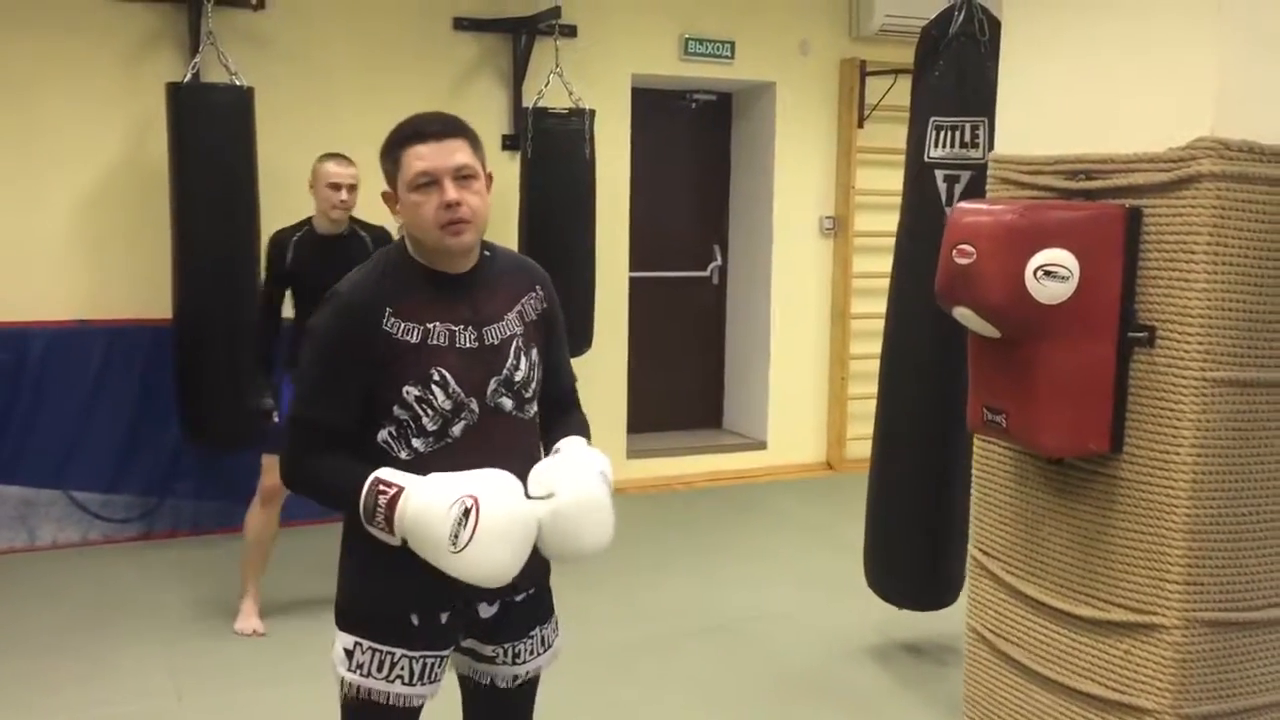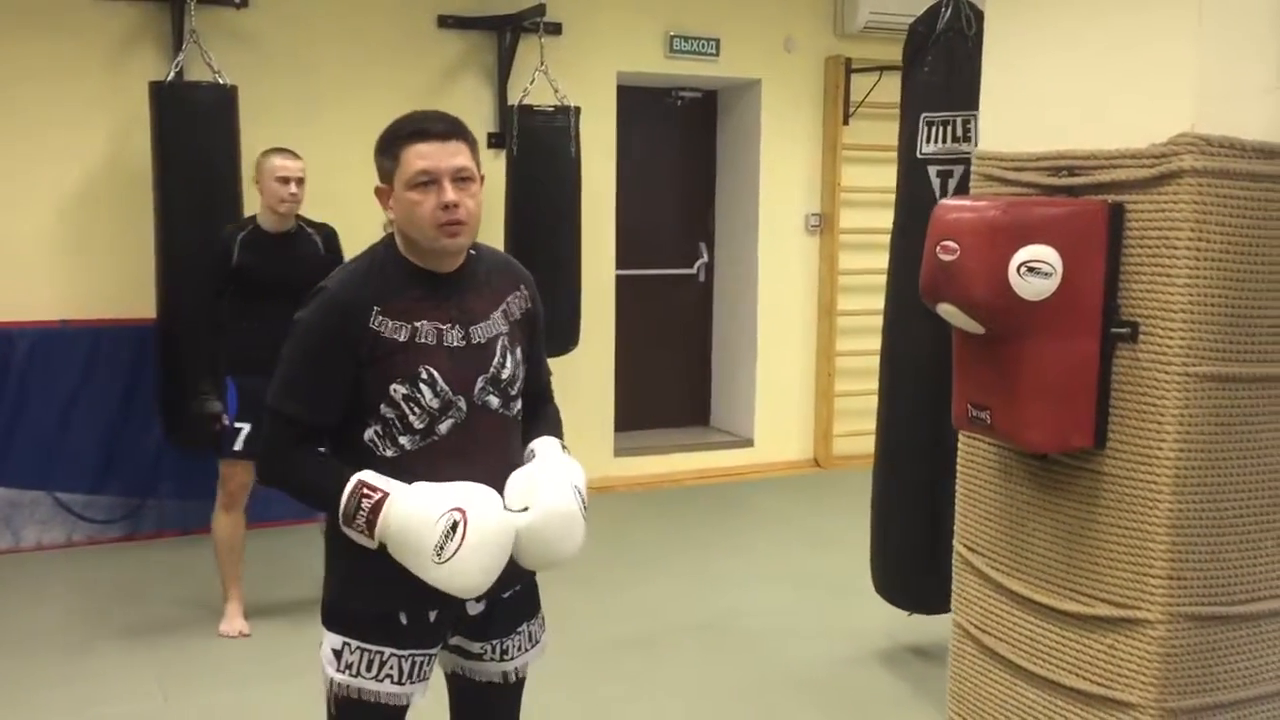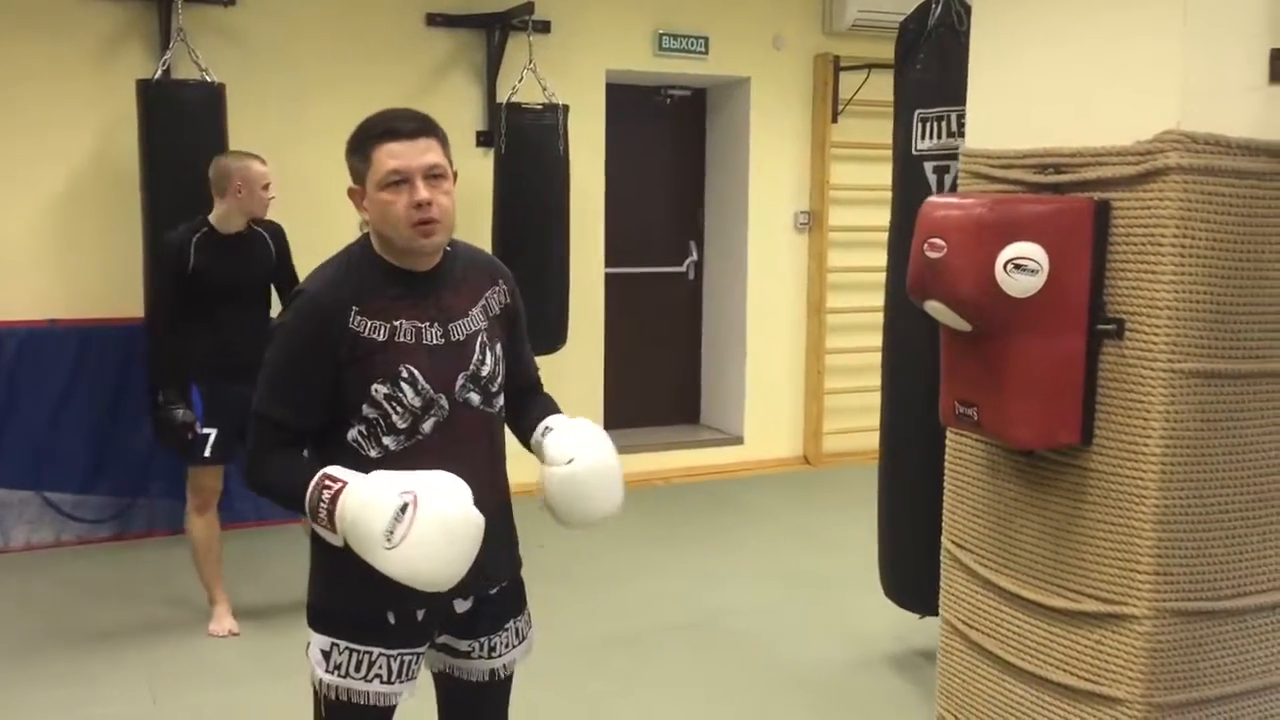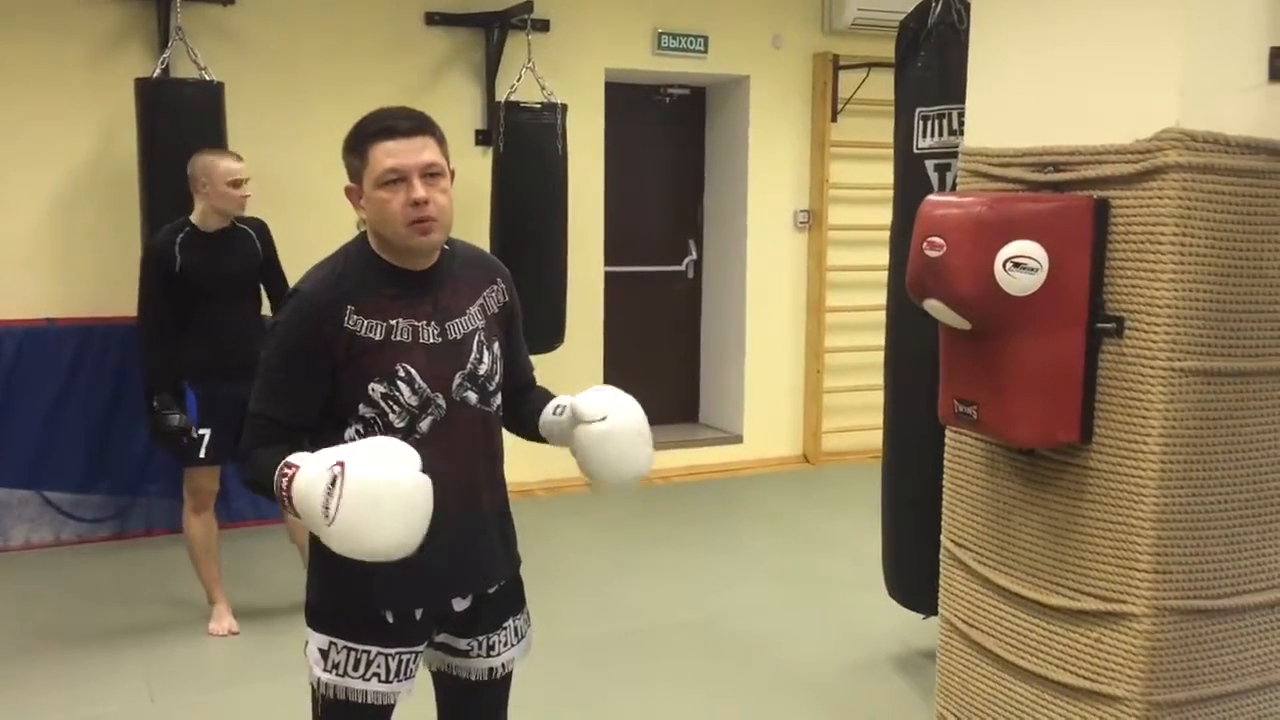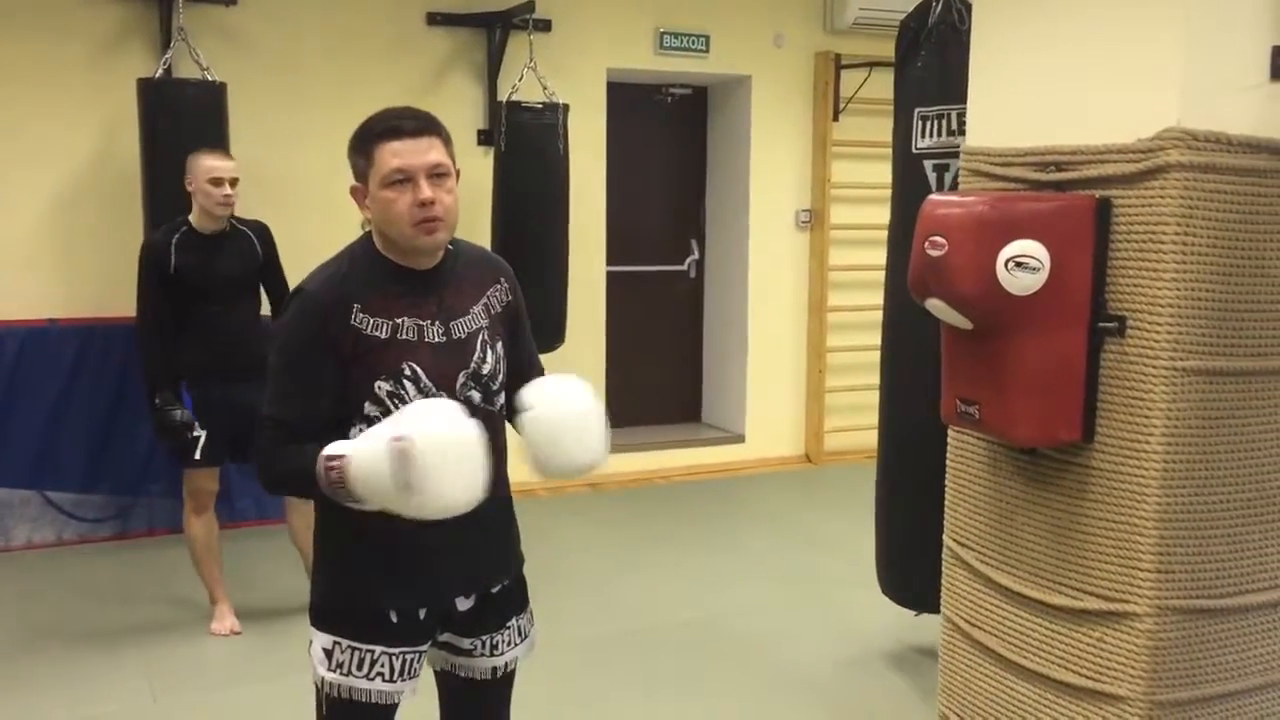
dt=0.3s
person 1, frame 1
left shoulder: (528, 284)
right shoulder: (360, 305)
left elbow: (559, 402)
right elbow: (305, 460)
left wrist: (577, 459)
right wrist: (402, 504)
left hip: (515, 570)
right hip: (396, 586)
person 1, frame 2
left shoulder: (511, 283)
right shoulder: (348, 303)
right elbow: (283, 455)
left wrist: (549, 460)
right wrist: (384, 508)
left hip: (498, 571)
right hip: (380, 586)
person 1, frame 3
left shoulder: (490, 279)
right shoulder: (326, 303)
right elbow: (268, 458)
left wrist: (558, 436)
right wrist: (347, 502)
left hip: (485, 568)
right hip: (367, 587)
person 1, frame 4
left shoulder: (487, 278)
right shoulder: (322, 302)
right elbow: (263, 450)
left wrist: (568, 418)
right wrist: (307, 483)
left hip: (483, 568)
right hip: (366, 585)
person 1, frame 5
left shoulder: (491, 277)
right shoulder: (327, 302)
left elbow: (521, 386)
right elbow: (279, 454)
left wrist: (552, 409)
right wrist: (354, 470)
left hip: (488, 567)
right hip: (368, 584)
person 2, frame 1
left shoulder: (376, 241)
right shoulder: (287, 243)
right elbow: (268, 314)
right wrist: (262, 378)
right knee: (272, 486)
right ankle: (249, 599)
person 2, frame 2
left shoulder: (322, 239)
right shoulder: (232, 243)
right elbow: (213, 317)
right wrist: (207, 383)
right hip: (247, 381)
right knee: (232, 490)
right ankle: (233, 602)
person 2, frame 3
left shoulder: (270, 236)
right shoulder: (181, 246)
right elbow: (162, 324)
right wrist: (168, 391)
right hip: (207, 384)
right knee: (203, 492)
right ankle: (219, 603)
person 2, frame 4
left shoulder: (255, 234)
right shoulder: (167, 247)
left elbow: (282, 300)
right elbow: (152, 327)
right wrist: (161, 396)
left hip: (260, 378)
right hip: (200, 386)
right knee: (200, 493)
right ankle: (218, 604)
person 2, frame 5
left shoulder: (255, 235)
right shoulder: (163, 247)
left elbow: (282, 303)
right elbow: (151, 328)
right wrist: (162, 395)
left hip: (258, 380)
right hip: (197, 387)
right knee: (199, 493)
right ankle: (220, 603)
